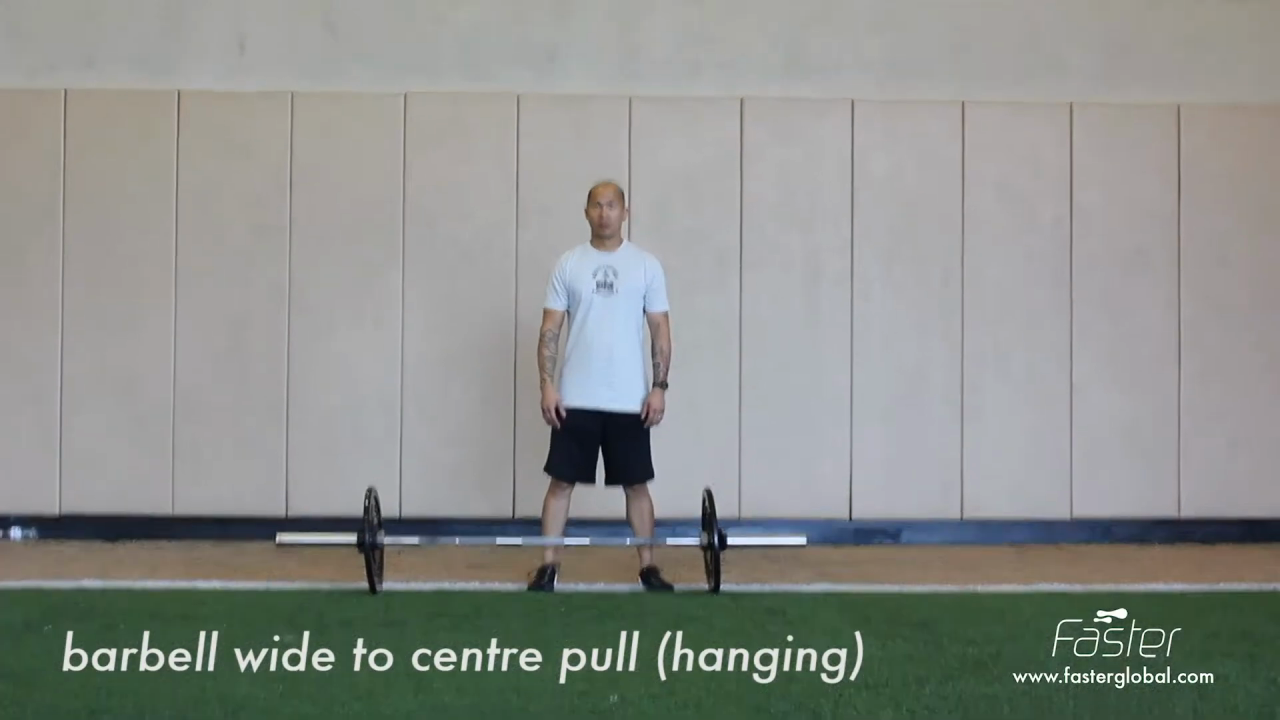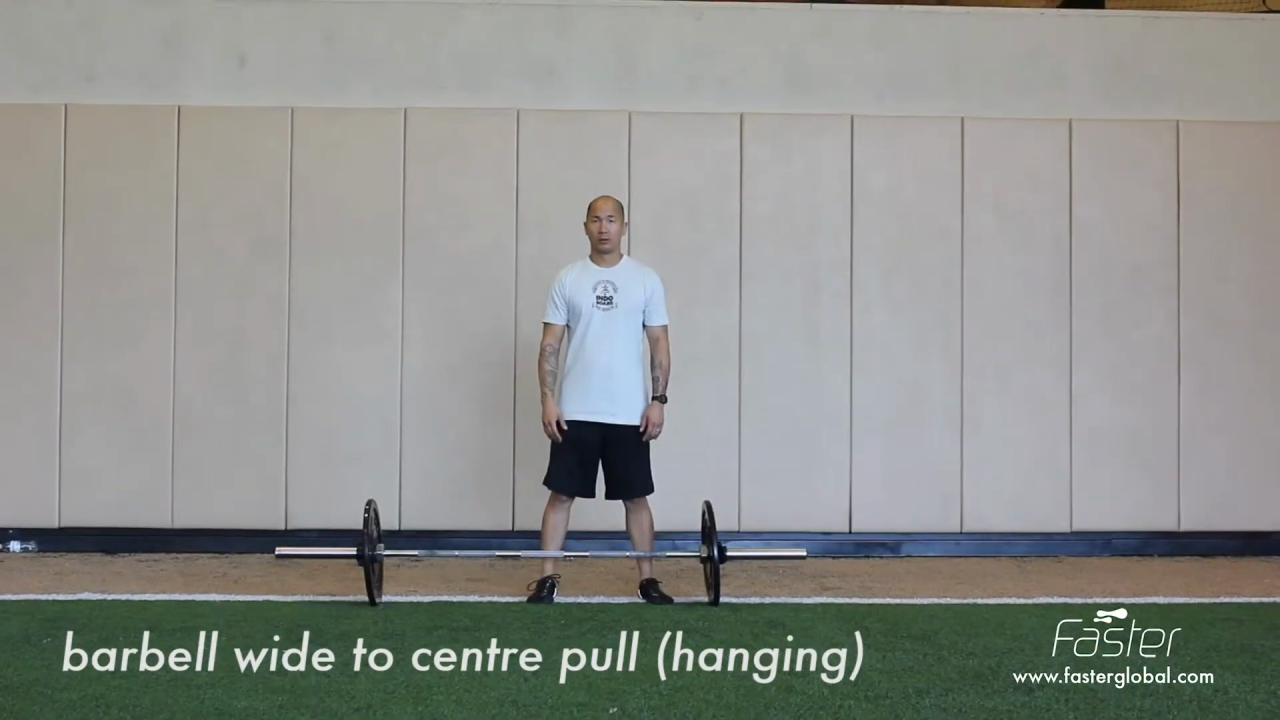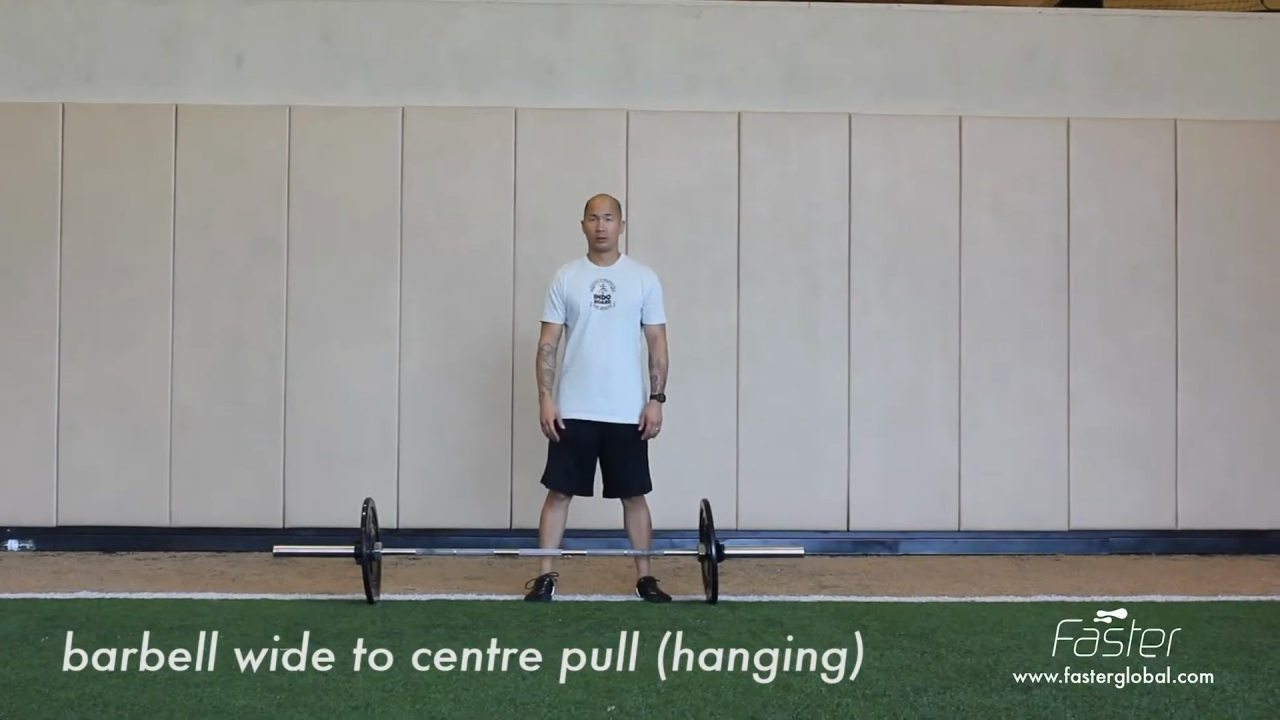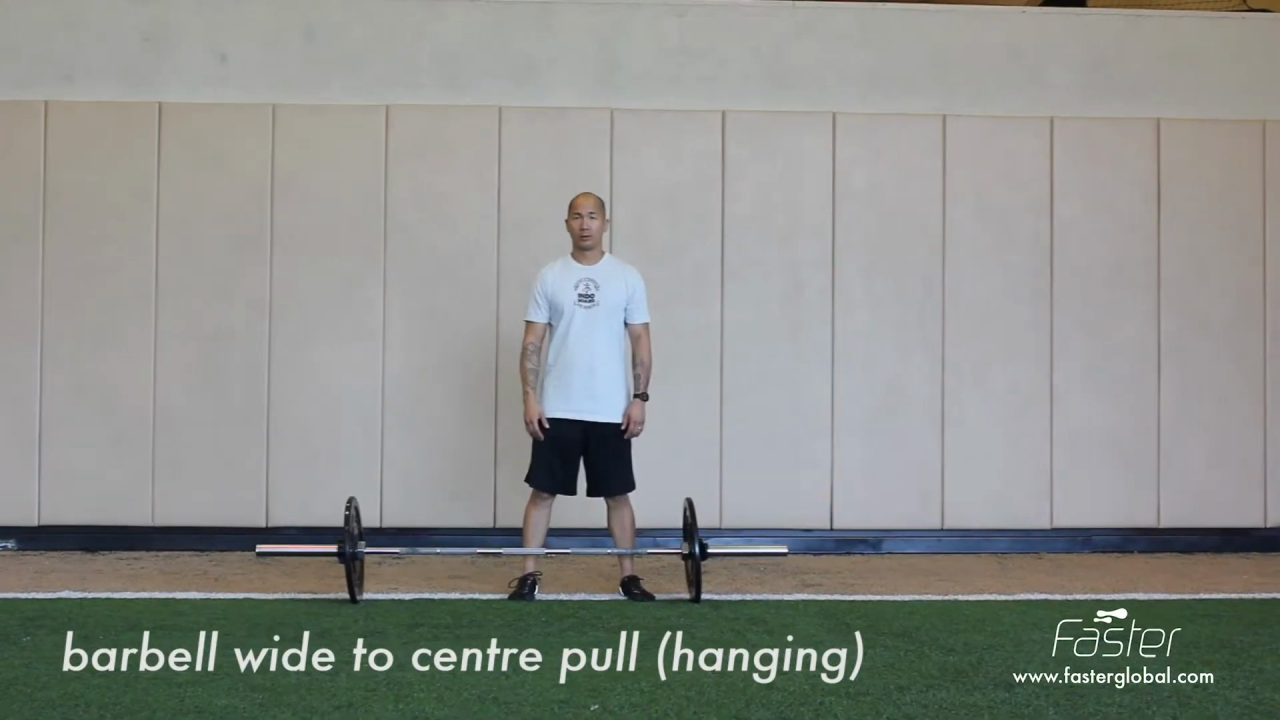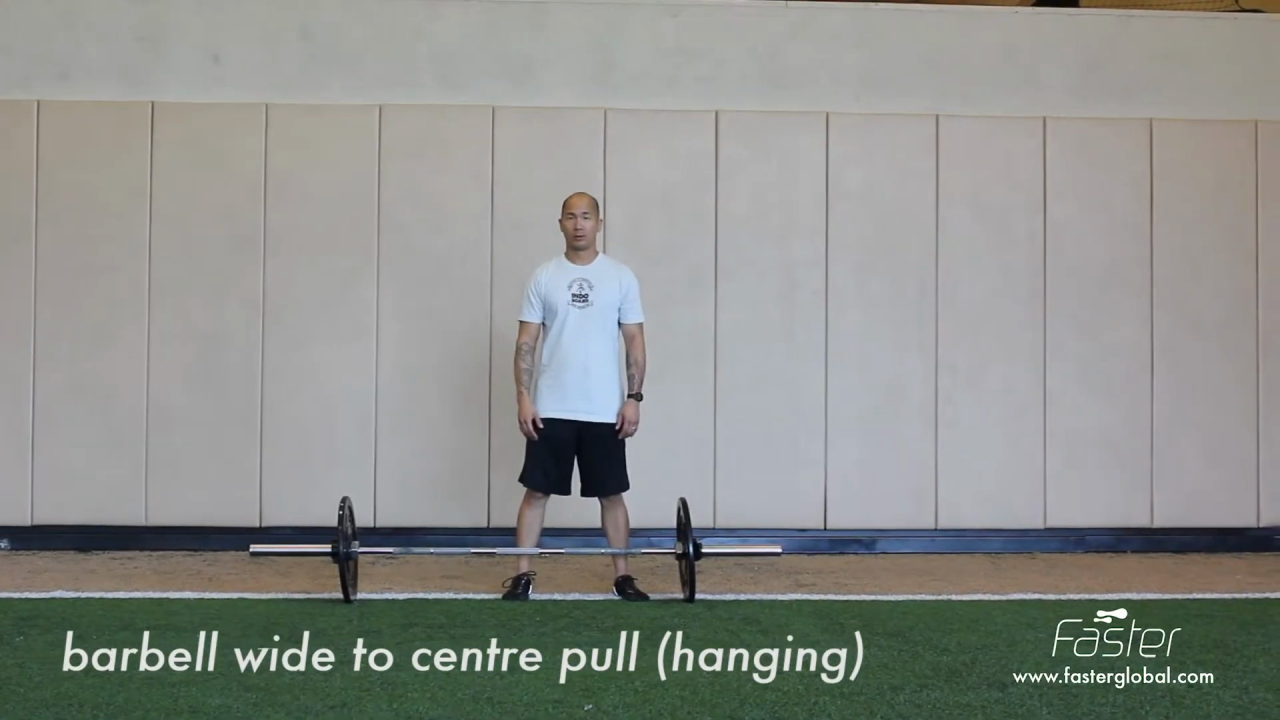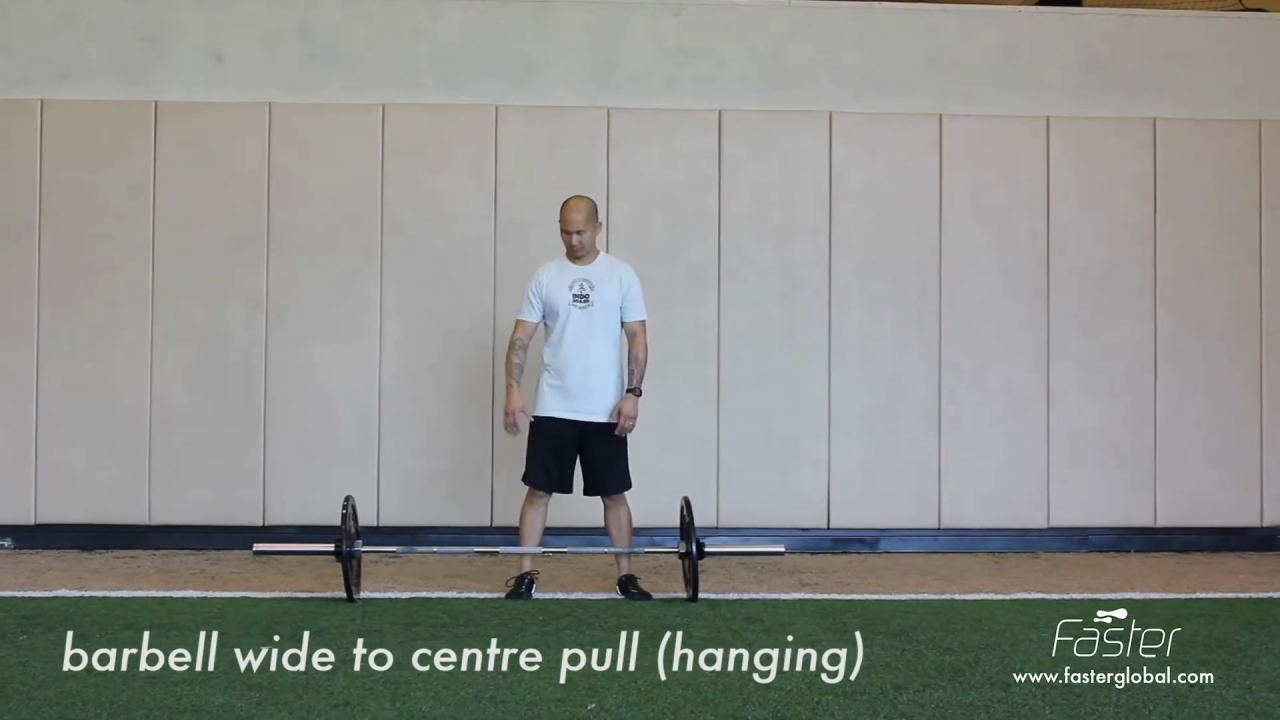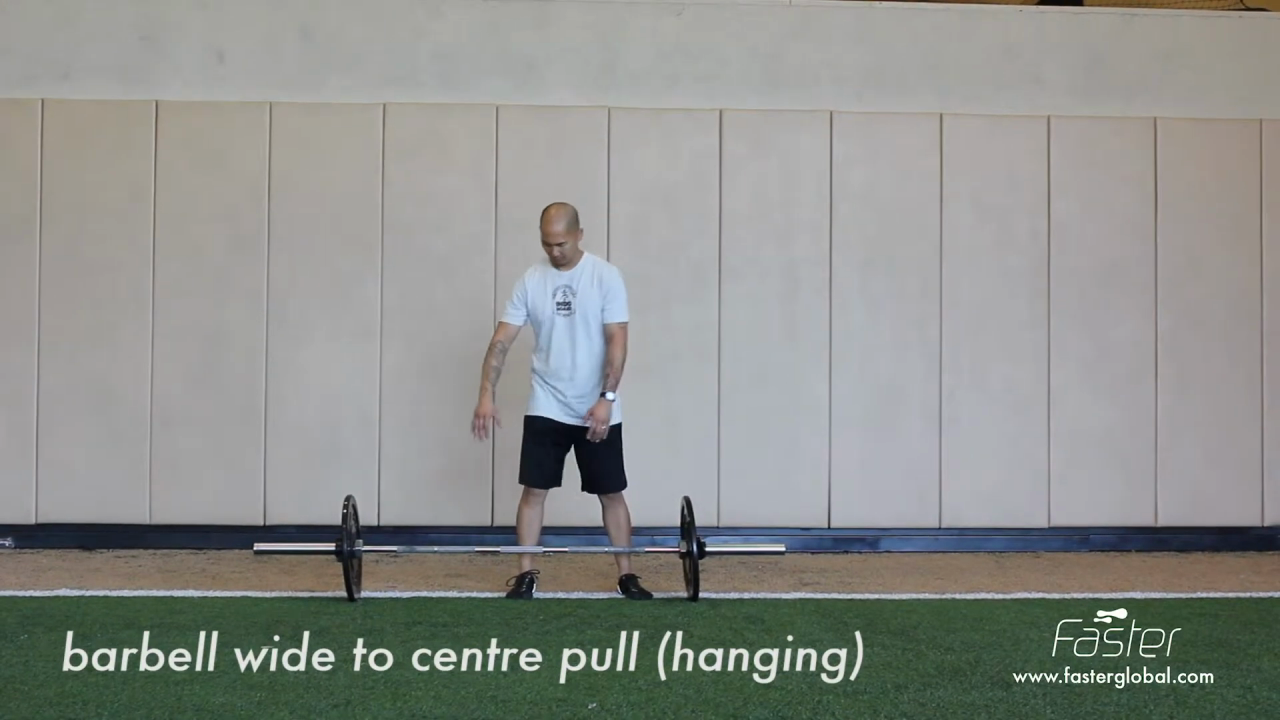
dt=0.3s
person 1, frame 1
left shoulder: (646, 264)
right shoulder: (568, 264)
left elbow: (660, 329)
right elbow: (550, 329)
left wrist: (659, 387)
right wrist: (547, 385)
left hip: (629, 400)
right hip: (576, 399)
left knee: (636, 482)
right knee: (561, 480)
left ankle: (647, 566)
right ankle: (548, 564)
person 1, frame 2
left shoulder: (645, 279)
right shoulder: (567, 279)
left elbow: (659, 344)
right elbow: (550, 344)
left wrist: (658, 401)
right wrist: (548, 400)
left hip: (629, 413)
right hip: (576, 412)
left knee: (636, 496)
right knee: (561, 493)
left ankle: (647, 579)
right ankle: (548, 577)
person 1, frame 3
left shoulder: (643, 277)
right shoulder: (565, 277)
left elbow: (657, 342)
right elbow: (548, 343)
left wrist: (656, 399)
right wrist: (545, 399)
left hip: (627, 412)
right hip: (573, 410)
left knee: (634, 494)
right knee: (559, 491)
left ankle: (644, 576)
right ankle: (546, 575)
person 1, frame 4
left shoulder: (627, 276)
right shoulder: (549, 276)
left elbow: (640, 342)
right elbow: (532, 342)
left wrist: (639, 399)
right wrist: (529, 398)
left hip: (611, 411)
right hip: (557, 410)
left knee: (617, 494)
right knee: (542, 491)
left ankle: (628, 575)
right ankle: (529, 574)
person 1, frame 5
left shoulder: (620, 276)
right shoulder: (543, 276)
left elbow: (634, 341)
right elbow: (526, 342)
left wrist: (633, 398)
right wrist: (523, 398)
left hip: (604, 411)
right hip: (551, 409)
left knee: (611, 494)
right knee: (536, 491)
left ankle: (622, 575)
right ankle: (523, 575)
person 1, frame 6
left shoulder: (622, 275)
right shoulder: (545, 276)
left elbow: (637, 338)
right elbow: (521, 337)
left wrist: (632, 393)
right wrist: (513, 389)
left hip: (606, 410)
right hip: (553, 408)
left knee: (614, 493)
right knee: (538, 490)
left ankle: (625, 574)
right ankle: (526, 574)
person 1, frame 7
left shoulder: (605, 276)
right shoulder: (530, 280)
left elbow: (617, 341)
right elbow: (501, 340)
left wrist: (606, 398)
right wrist: (486, 394)
left hip: (596, 410)
right hip: (546, 408)
left knee: (611, 492)
right knee: (534, 490)
left ankle: (626, 574)
right ankle: (526, 573)
